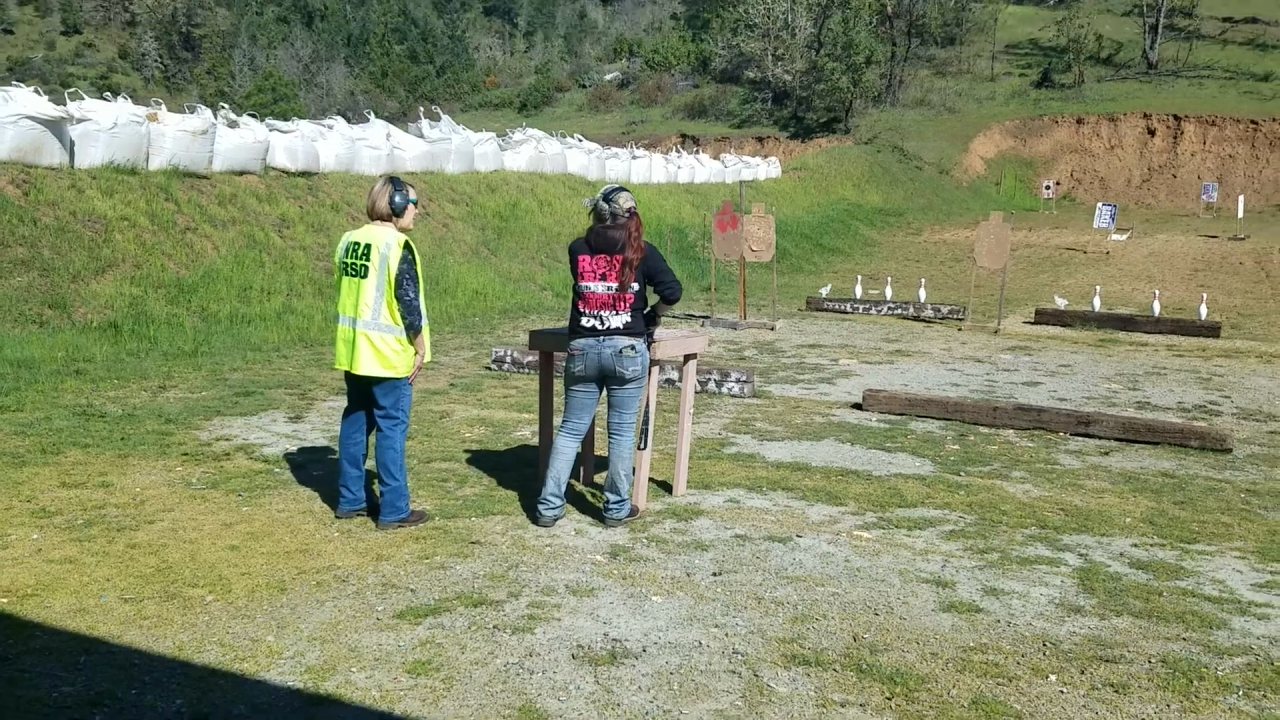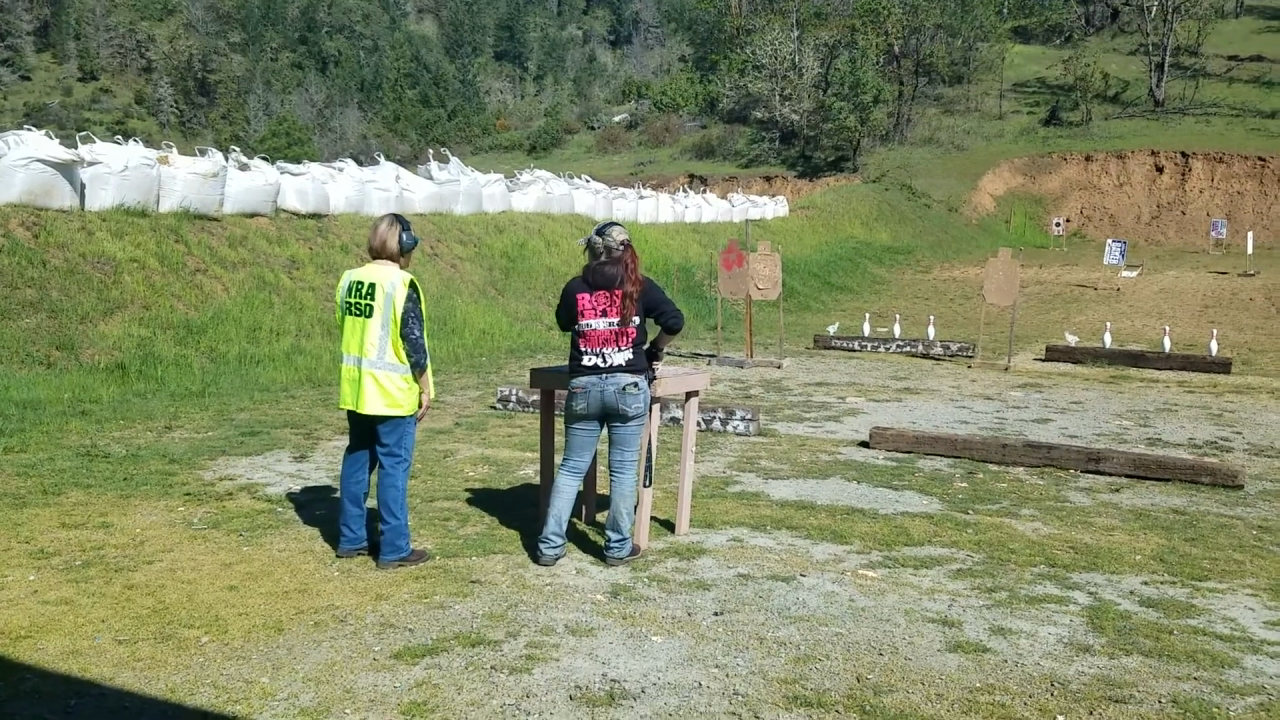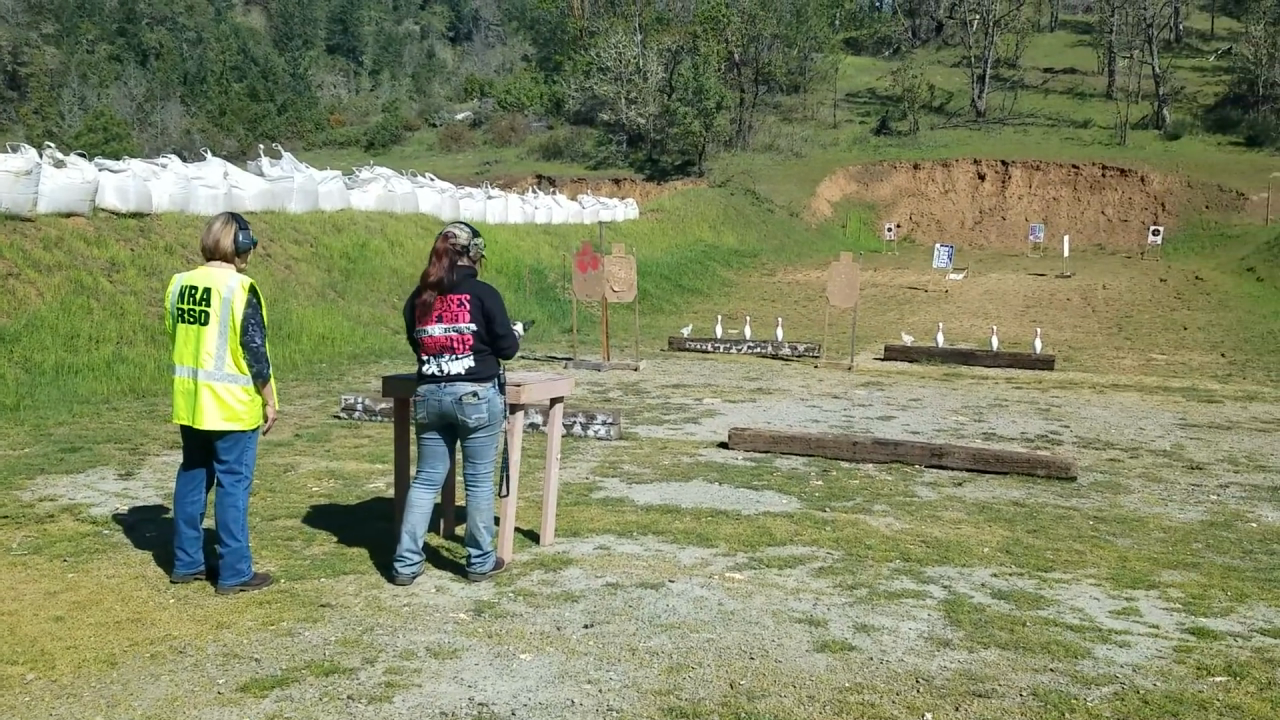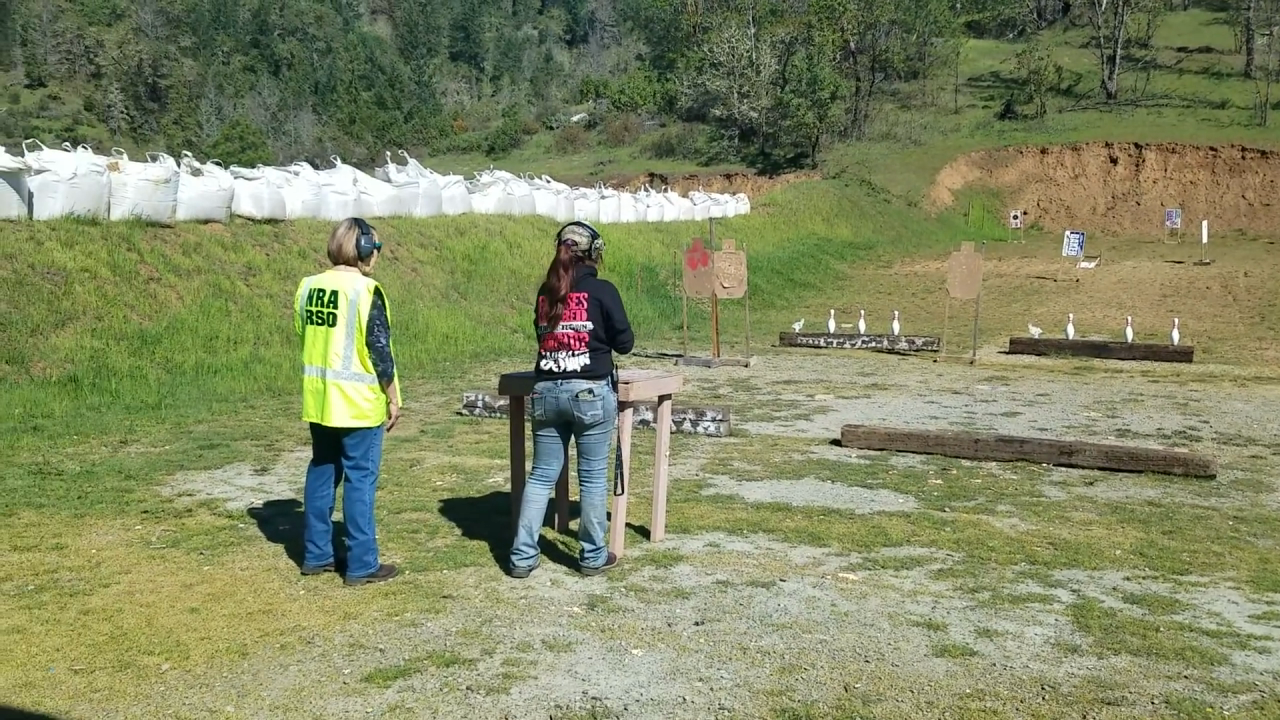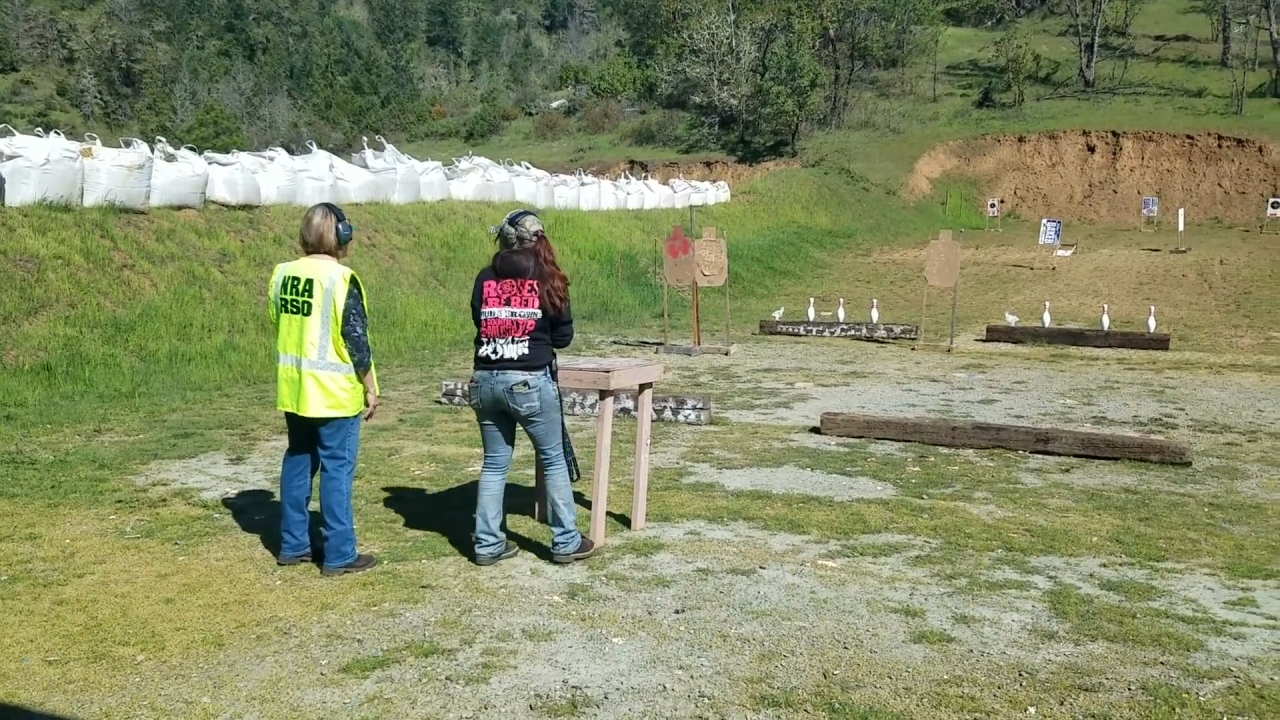
dt=1s
person 1, frame 1
left shoulder: (348, 241)
right shoulder: (398, 245)
left elbow: (345, 293)
right elbow: (408, 303)
right wrist: (420, 348)
left hip: (353, 351)
right hip: (388, 353)
left knee: (355, 421)
right knee: (392, 427)
left ankle: (351, 500)
right ankle: (394, 509)
person 1, frame 2
left shoulder: (349, 280)
right shoulder: (402, 284)
right elbow: (414, 342)
right wrist: (425, 388)
left hip: (356, 390)
right hip: (393, 393)
left knee: (357, 459)
right knee: (393, 467)
left ankle: (350, 538)
right ankle: (394, 549)
person 1, frame 3
left shoulder: (179, 284)
right shoulder: (241, 288)
left elbow: (176, 338)
right elbow: (256, 351)
right wrist: (269, 401)
left hip: (190, 402)
right hip: (232, 405)
left knee: (192, 478)
right knee: (233, 485)
left ankle: (186, 563)
right ankle: (234, 573)
person 1, frame 4
left shoulder: (308, 287)
right shoulder: (366, 290)
left elbow: (305, 339)
right elbow: (380, 351)
right wrist: (392, 399)
left hip: (319, 400)
right hip: (358, 403)
left knee: (321, 473)
right knee: (360, 480)
left ankle: (316, 555)
right ankle: (361, 565)
person 1, frame 5
left shoulder: (282, 274)
right shoulder: (341, 278)
left elbow: (280, 326)
right elbow: (356, 340)
right wrist: (370, 389)
left hip: (293, 389)
right hip: (334, 393)
left knee: (297, 464)
right knee: (336, 470)
left ankle: (293, 545)
right ankle: (339, 555)
person 2, frame 1
left shoulder: (578, 249)
right shoulder: (641, 251)
right elbow: (672, 292)
right wrist: (652, 315)
left hip: (583, 349)
right hip: (627, 349)
left knee: (571, 429)
right knee: (622, 431)
left ankle: (549, 506)
right ankle: (617, 508)
person 2, frame 2
left shoulder: (575, 288)
right shoulder: (639, 285)
left elbow: (564, 323)
right elbow: (674, 321)
right wrist: (655, 350)
left hip: (583, 387)
right hip: (628, 387)
left knee: (571, 467)
right knee: (623, 469)
left ankle: (550, 545)
right ankle: (618, 547)
person 2, frame 3
left shoulder: (419, 297)
right shoulder: (482, 293)
right elbow: (507, 348)
right wrist: (514, 333)
left hip: (430, 396)
right hip: (477, 395)
left knee: (426, 479)
right knee: (479, 481)
left ankle: (406, 563)
right ankle: (480, 561)
person 2, frame 4
left shoulder: (545, 293)
right shoulder: (602, 290)
right elbow: (624, 343)
left hip: (546, 392)
right hip: (591, 392)
left knee: (541, 475)
right knee: (593, 477)
left ankle: (522, 556)
right ankle: (593, 556)
person 2, frame 5
left shoulder: (485, 278)
right shoulder: (551, 281)
left elbow: (480, 322)
right elbow: (564, 336)
left hip: (486, 380)
right hip: (531, 381)
left knee: (495, 462)
right knee: (554, 460)
left ankle: (488, 543)
right ankle: (565, 540)
